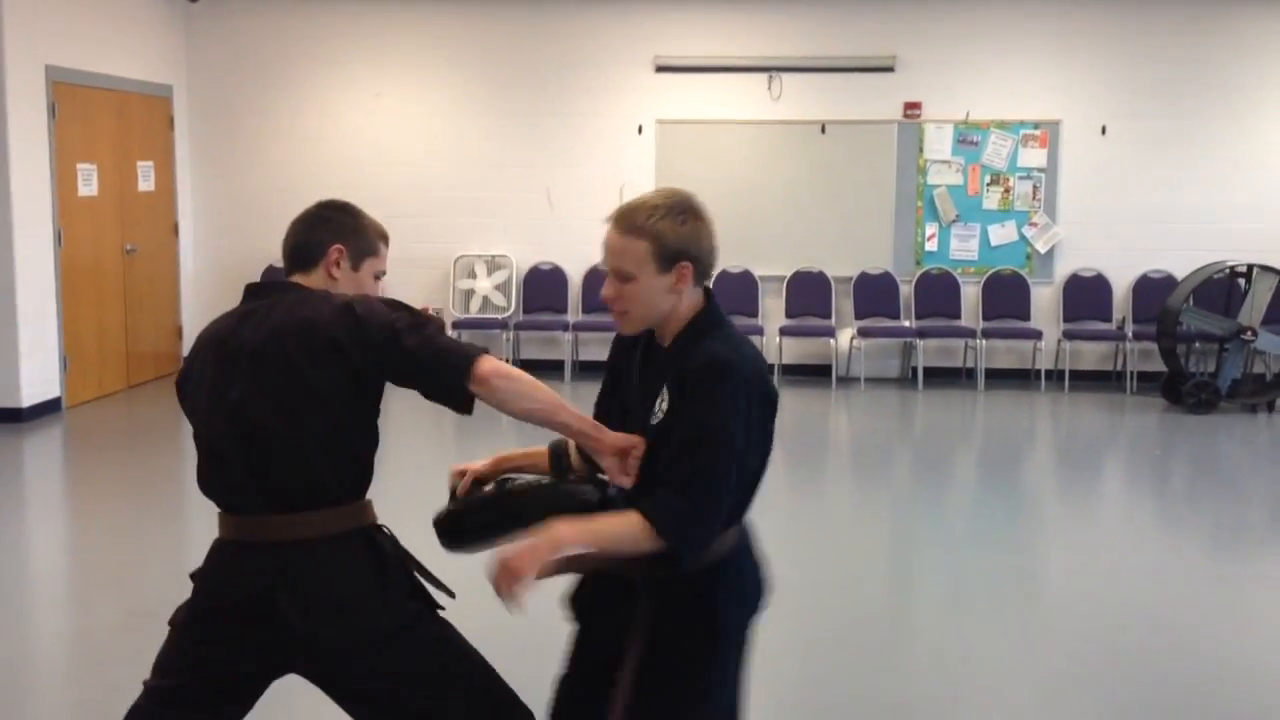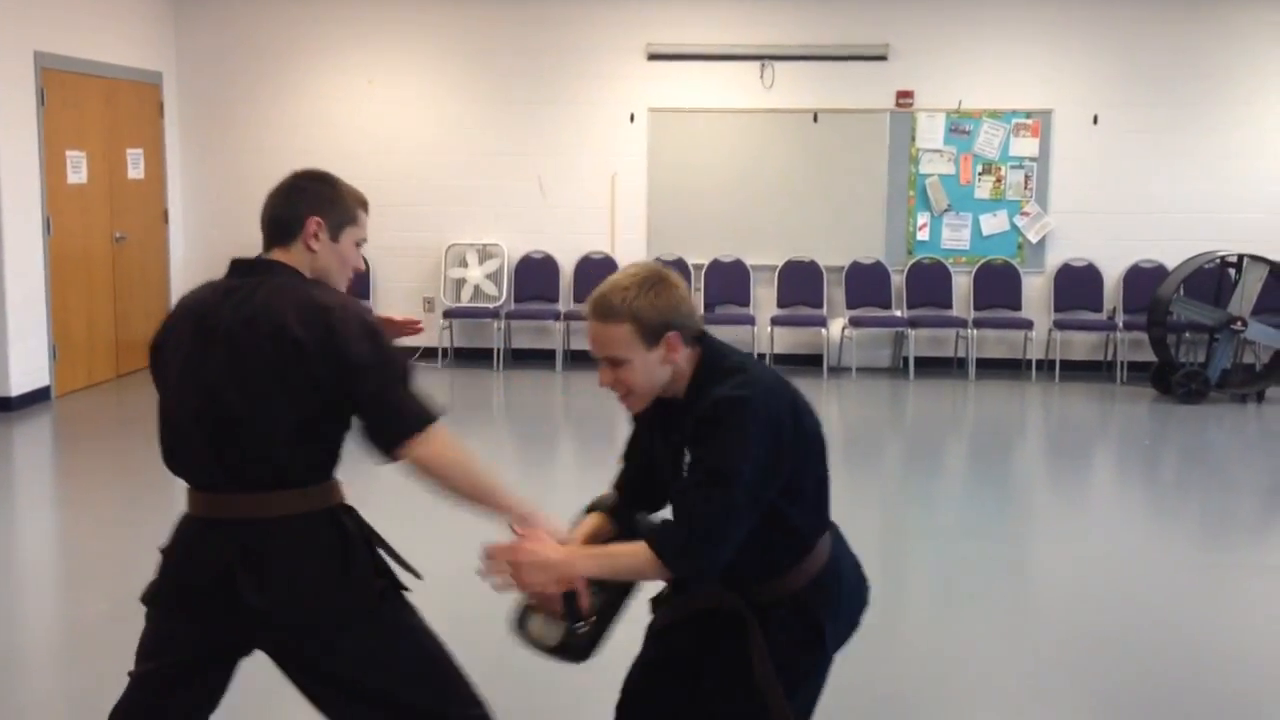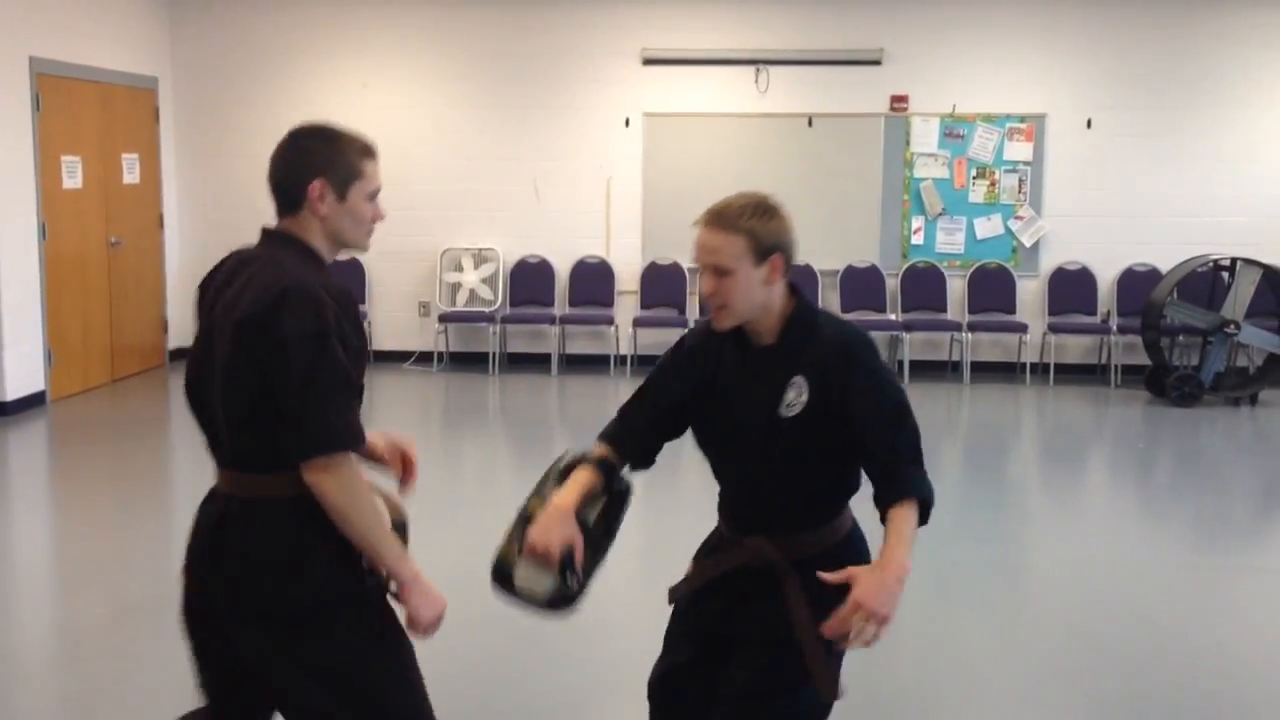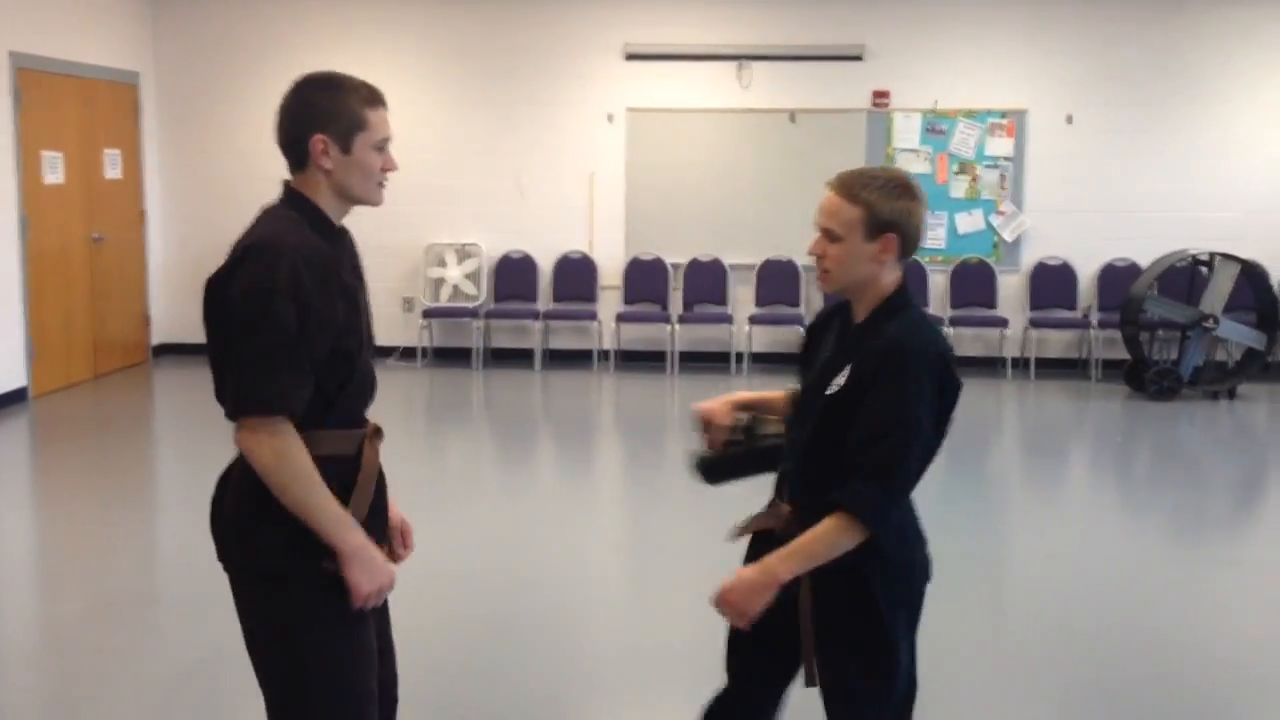
dt=0.4s
person 1, frame 1
left shoulder: (213, 342)
right shoulder: (352, 324)
right elbow: (486, 377)
right wrist: (596, 436)
left hip: (238, 578)
right hip: (341, 582)
person 1, frame 2
left shoulder: (187, 315)
right shoulder: (329, 317)
right elbow: (418, 443)
right wrist: (525, 518)
left hip: (207, 554)
right hip: (308, 561)
person 1, frame 3
left shoulder: (235, 276)
right shoulder: (311, 299)
right elbow: (324, 468)
left wrist: (363, 443)
right wrist: (406, 577)
left hip: (229, 542)
right hip: (294, 554)
person 1, frame 4
left shoulder: (324, 239)
right shoulder: (278, 259)
right elbow: (263, 430)
left wrist: (371, 501)
right wrist: (350, 539)
left hip: (328, 498)
right hip: (295, 519)
person 2, frame 1
left shoulder: (725, 371)
right shoulder: (635, 346)
left elbow: (684, 517)
right elbow: (599, 449)
left wrist: (558, 538)
right wrist: (501, 462)
left hip: (696, 590)
right hip: (633, 581)
person 2, frame 2
left shoulder: (744, 407)
right shoulder: (661, 392)
left elbow: (692, 547)
right elbow: (637, 493)
left wrist: (568, 561)
right wrist: (575, 539)
left hip: (792, 601)
right hip: (719, 584)
person 2, frame 3
left shoulder: (841, 353)
right shoulder: (703, 350)
left elbow: (902, 475)
right elbow: (629, 437)
left wrist: (892, 567)
right wrist: (563, 501)
left hip: (812, 574)
right hip: (733, 558)
person 2, frame 4
left shoulder: (909, 351)
right shoulder: (837, 321)
left elbow: (869, 502)
left wrist: (770, 571)
right wrist: (746, 402)
left hip: (862, 561)
right hip: (795, 537)
